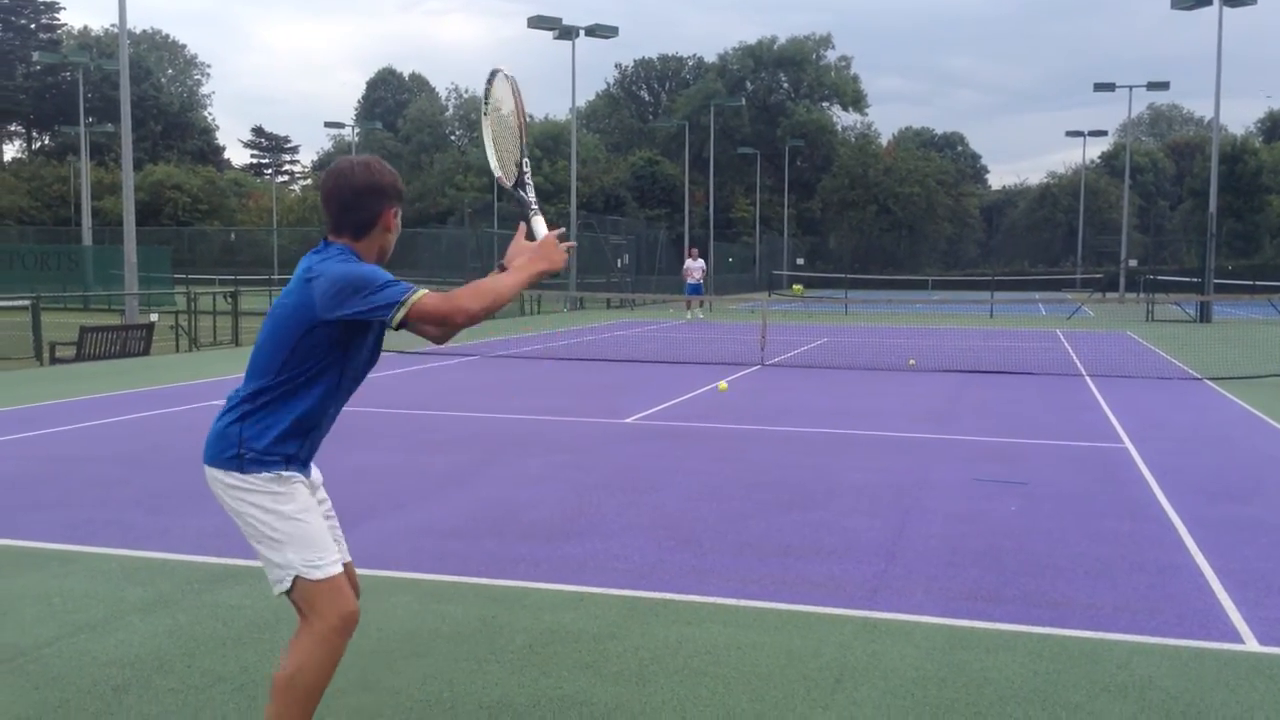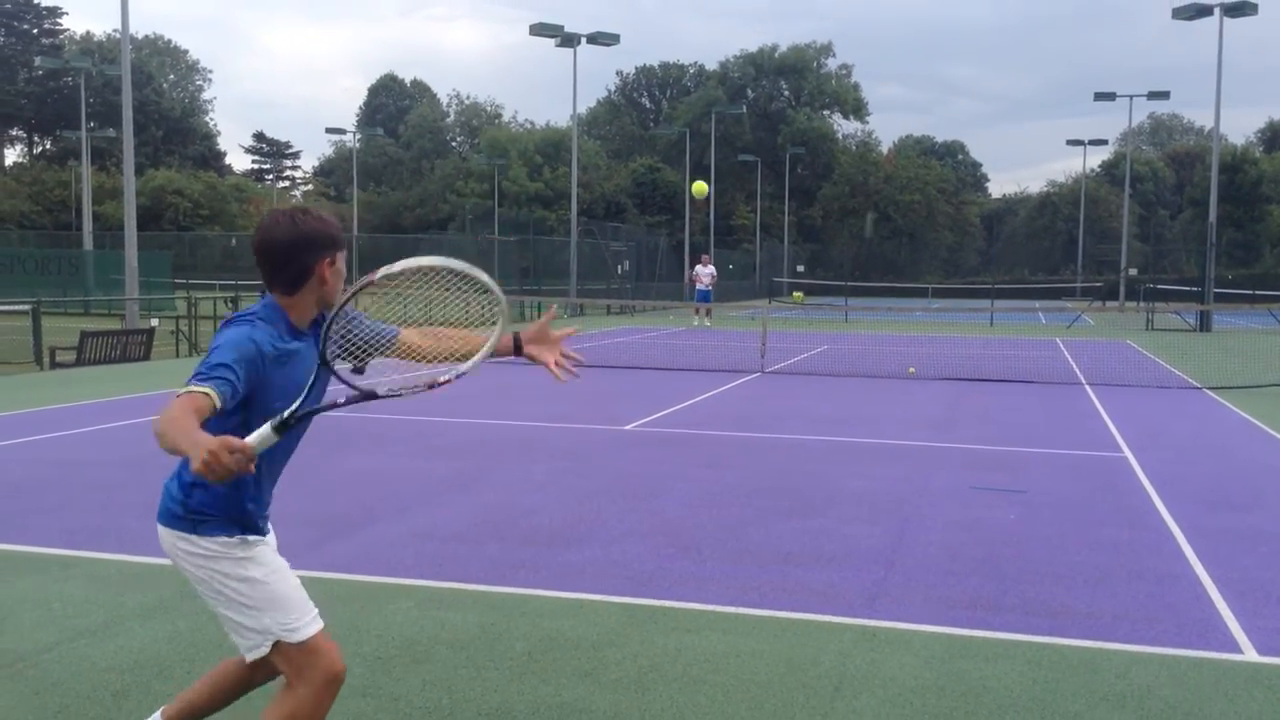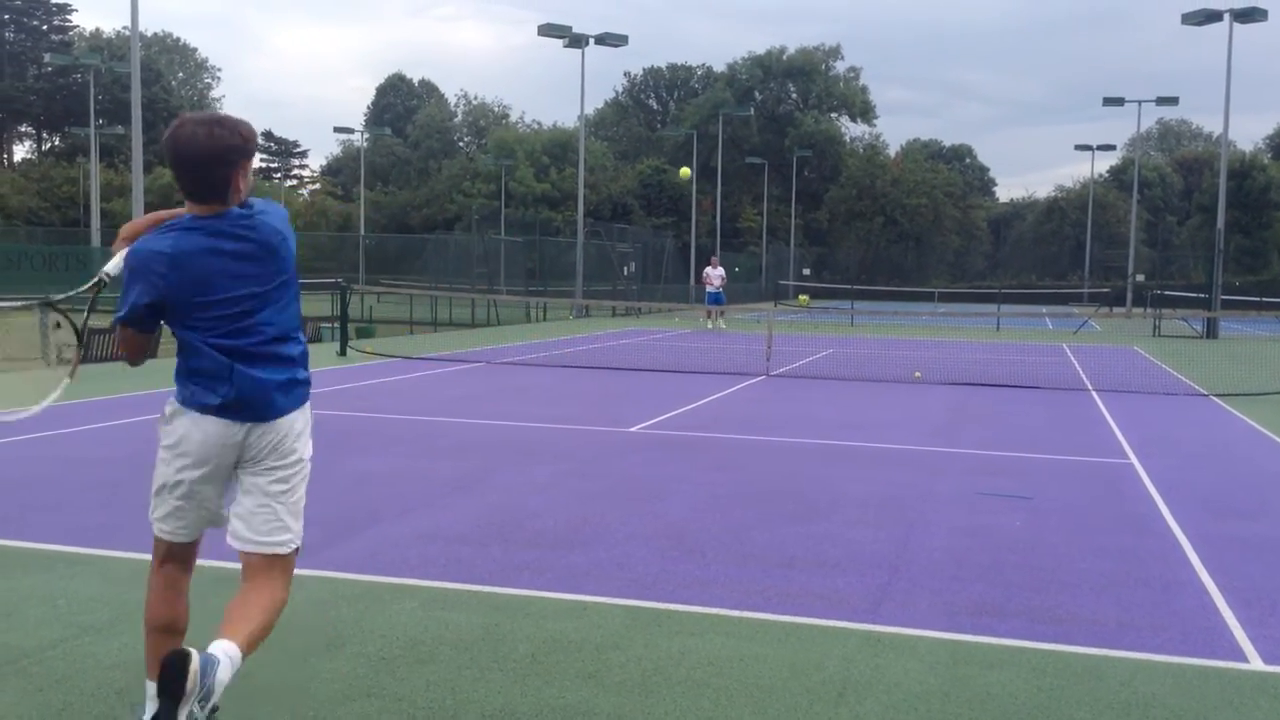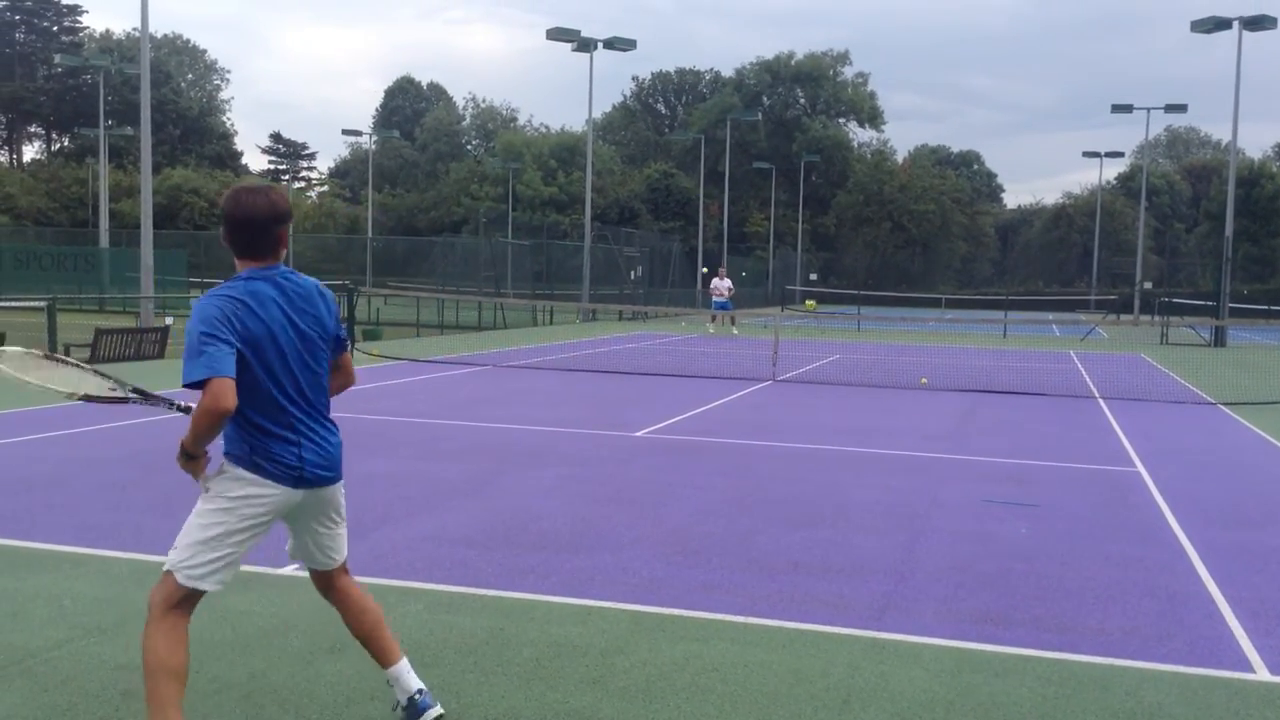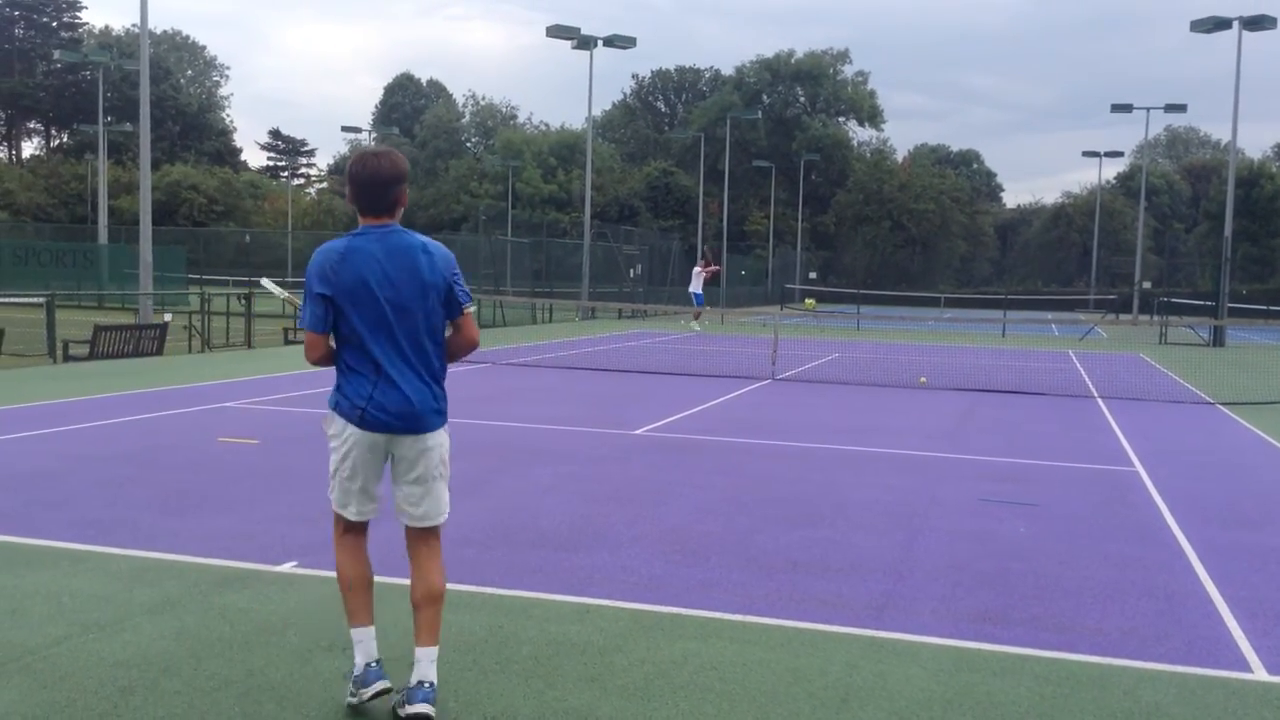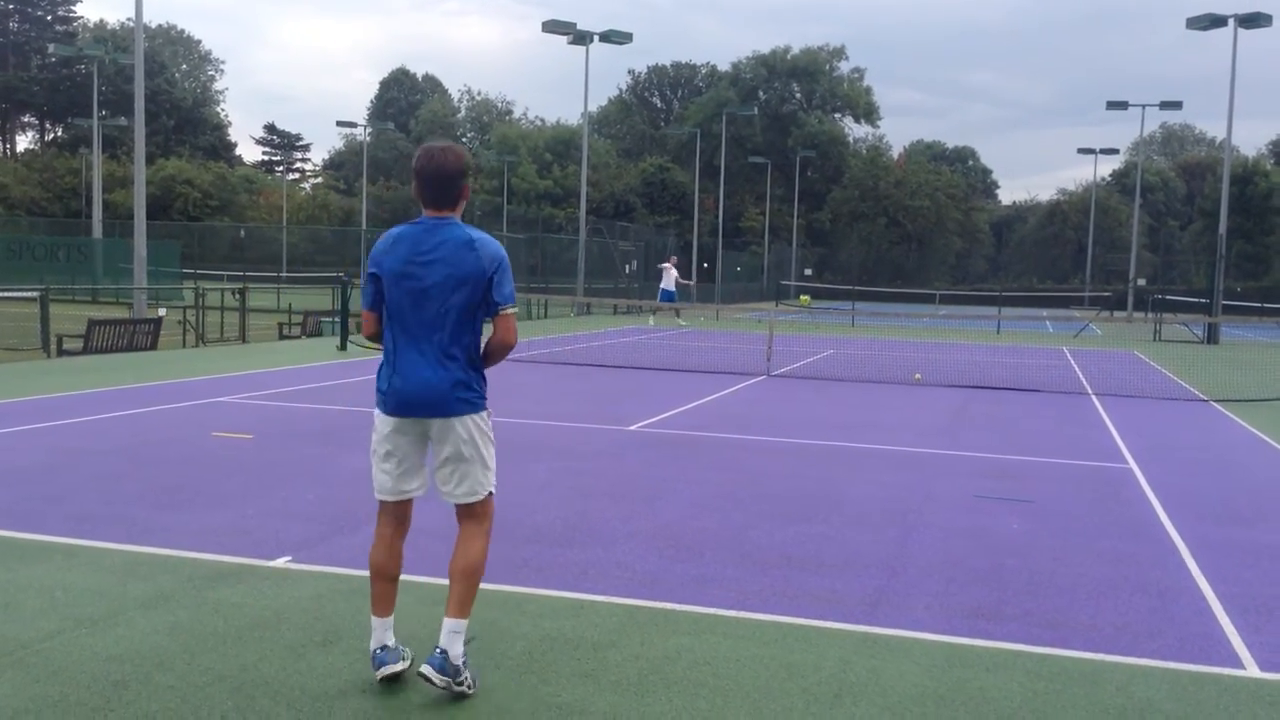
dt=0.4s
person 1, frame 1
left shoulder: (343, 269)
right shoulder: (340, 277)
left elbow: (437, 326)
right elbow: (450, 311)
left wrist: (508, 270)
right wrist: (532, 270)
left hip: (284, 459)
right hip: (254, 465)
left knee: (341, 595)
right knee: (333, 613)
person 1, frame 2
left shoulder: (322, 328)
right shoulder: (246, 341)
left elbow: (418, 345)
right elbow: (171, 419)
left wrist: (518, 344)
right wrist: (199, 444)
left hip: (239, 525)
right hip: (211, 531)
left knee: (278, 655)
right knee: (319, 669)
person 1, frame 3
left shoulder: (150, 257)
right shoulder: (272, 223)
left elbow: (132, 351)
right wrist: (158, 223)
left hip: (202, 420)
right hip: (279, 419)
left knee: (171, 565)
right knee: (268, 577)
right ankle: (214, 664)
person 1, frame 4
left shoulder: (217, 308)
right shoulder: (318, 296)
left elbow: (220, 401)
right elbow: (344, 376)
left wrist: (189, 444)
left hip: (256, 475)
right hip: (323, 468)
left knee: (168, 607)
right knee: (336, 580)
person 1, frame 5
left shoulder: (328, 260)
right shoulder: (436, 256)
left elbow: (316, 352)
right elbow: (467, 338)
left hip: (358, 415)
right hip: (423, 417)
left knee: (350, 533)
right knee: (425, 544)
left ankle: (367, 665)
person 1, frame 6
left shoulder: (387, 246)
right shoulder: (486, 252)
left elbow: (370, 328)
right elbow: (506, 338)
left hip: (396, 398)
right hip: (457, 400)
left knee: (391, 519)
right knee: (475, 518)
left ankle: (383, 647)
right ankle: (450, 653)
